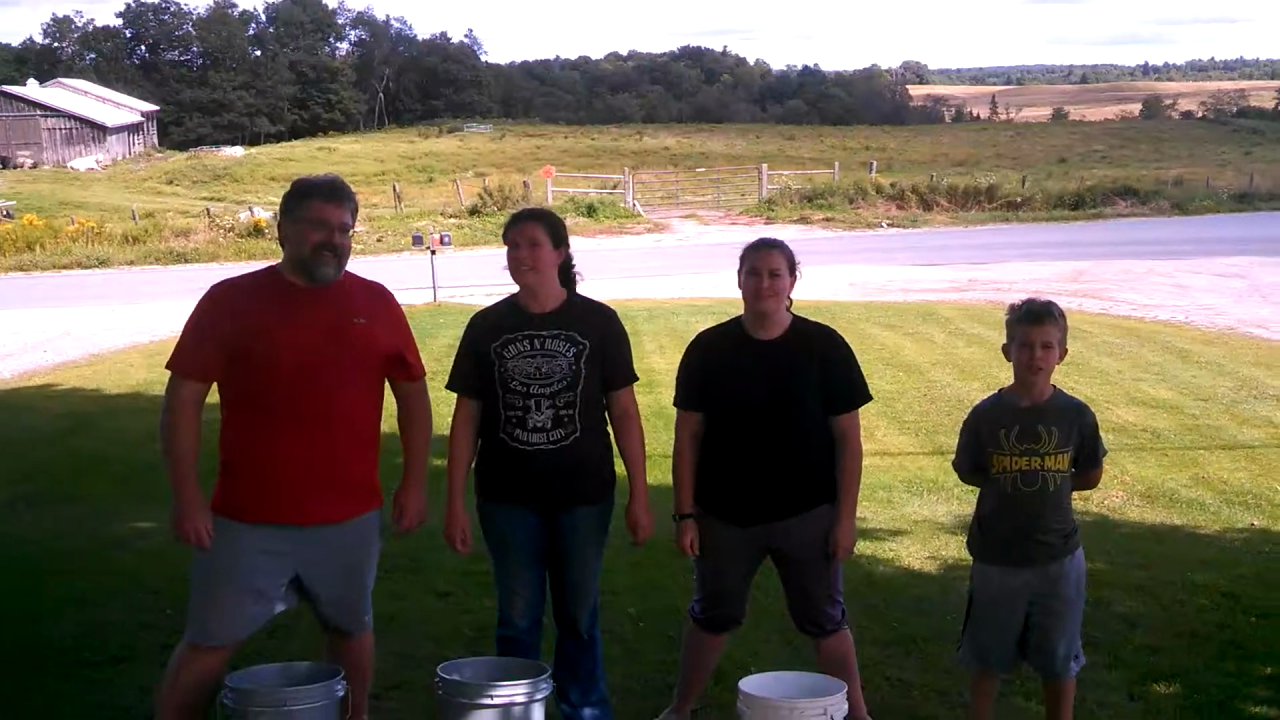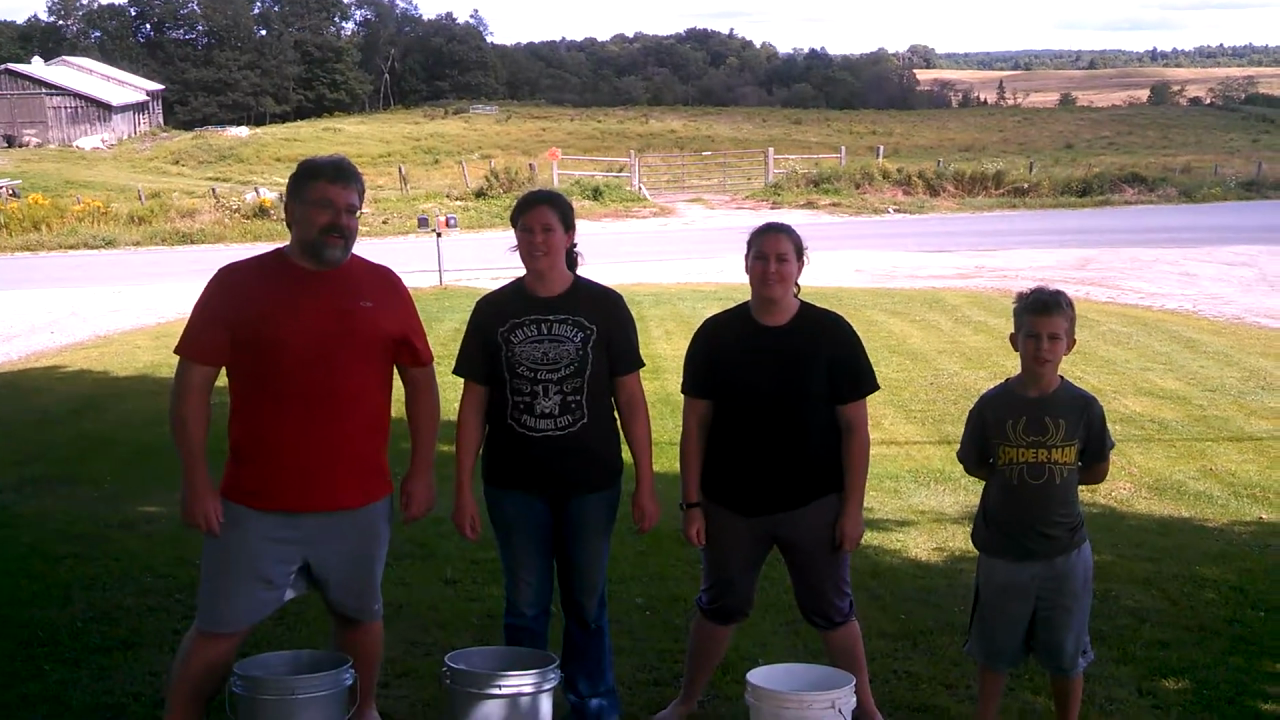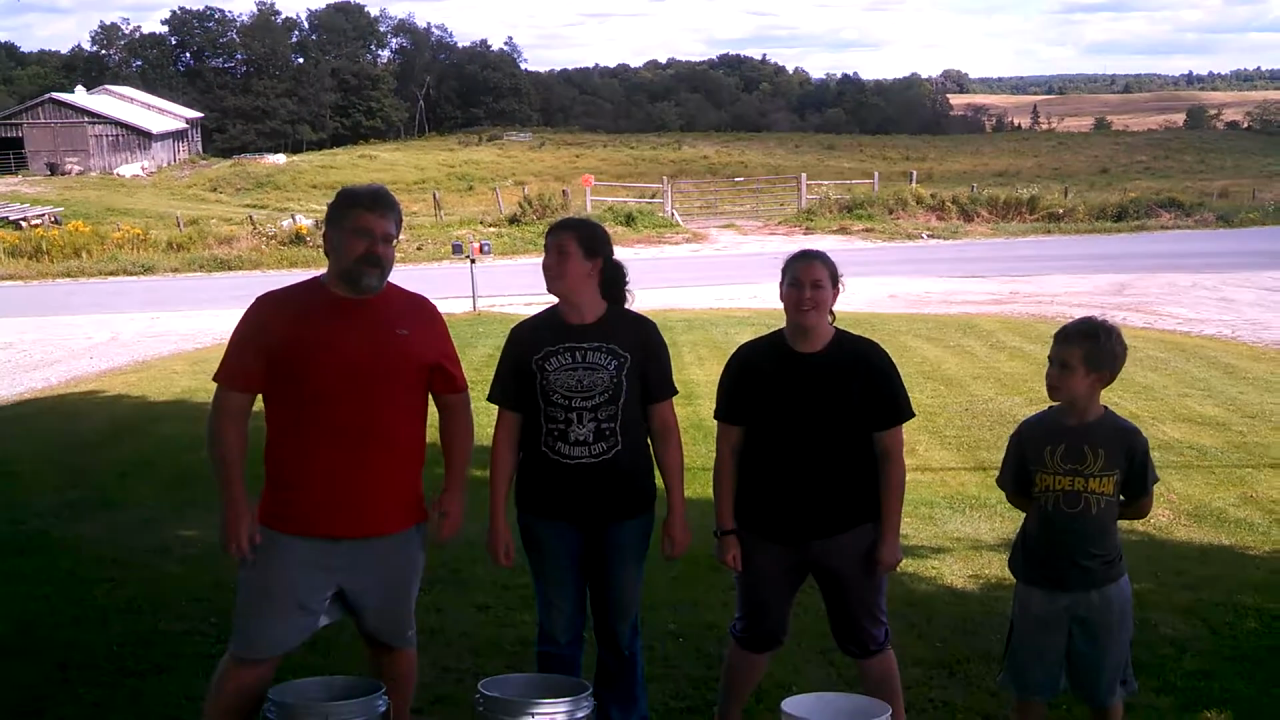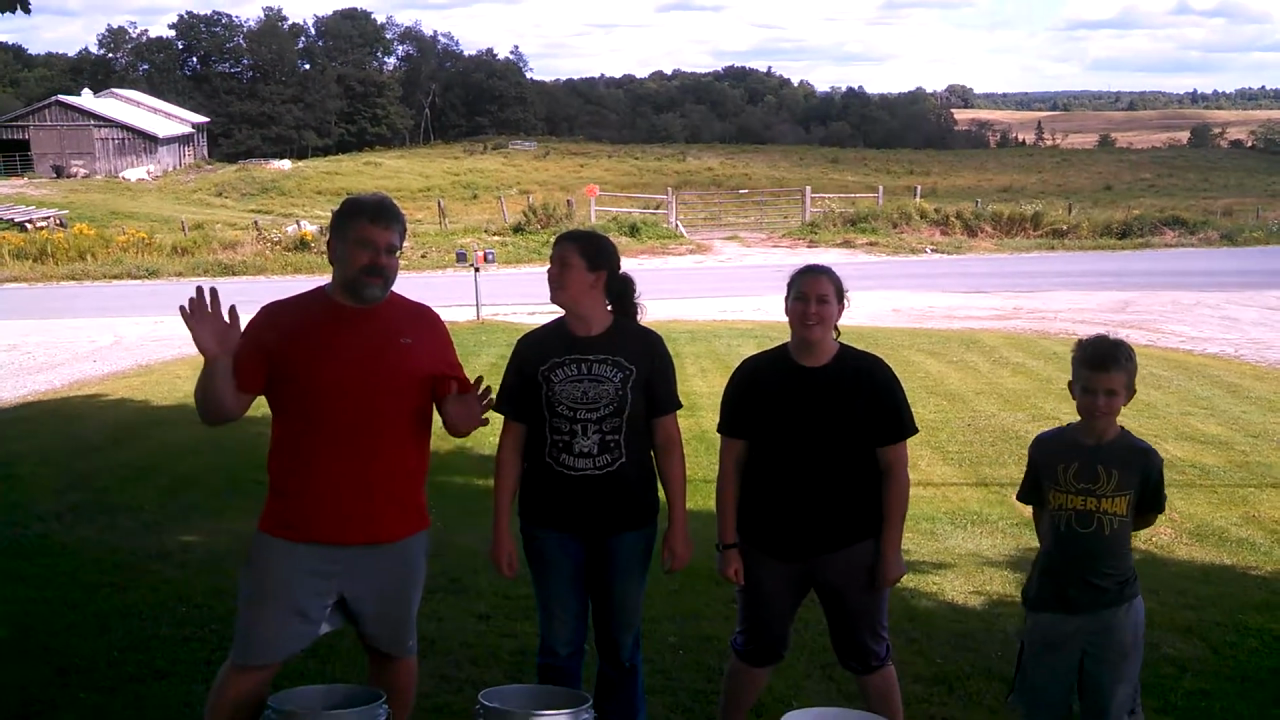
dt=0.5s
person 1, frame 1
left shoulder: (375, 302)
right shoulder: (230, 300)
left elbow: (412, 392)
right elbow: (184, 397)
left wrist: (414, 482)
right wrist: (186, 494)
left hip: (349, 516)
right hip: (247, 519)
left knee: (350, 627)
right knee: (209, 641)
person 1, frame 2
left shoulder: (383, 286)
right shoulder: (237, 283)
left elbow: (420, 377)
right elbow: (193, 382)
left wrist: (422, 468)
right wrist: (195, 480)
left hip: (359, 502)
right hip: (256, 505)
left knee: (359, 614)
right knee: (218, 628)
person 1, frame 3
left shoulder: (419, 315)
right shoulder: (274, 311)
left elbow: (454, 401)
right elbow: (230, 405)
left wrist: (455, 485)
right wrist: (233, 498)
left hip: (393, 527)
right hip: (293, 530)
left knee: (392, 640)
right knee: (253, 653)
person 1, frame 4
left shoulder: (422, 324)
right shoulder: (279, 320)
left elbow: (457, 403)
right elbow: (219, 411)
left wrist: (461, 416)
right wrist: (218, 362)
left hip: (395, 536)
right hip: (294, 537)
left knee: (393, 650)
right knee: (254, 660)
person 2, frame 1
left shoulder: (598, 322)
right shoulder: (486, 326)
left elbow: (624, 410)
right elbow: (467, 416)
left wrist: (639, 495)
right wrist: (455, 501)
left hip: (582, 494)
right hip: (507, 497)
left knee: (578, 615)
right knee: (518, 616)
person 2, frame 2
left shoulder: (605, 306)
right shoulder: (493, 310)
left elbow: (630, 396)
right elbow: (474, 401)
left wrist: (645, 483)
right wrist: (463, 488)
left hip: (590, 481)
right hip: (514, 483)
left knee: (586, 603)
right knee: (525, 605)
person 2, frame 3
left shoulder: (638, 333)
right shoulder: (527, 337)
left elbow: (662, 424)
right elbow: (508, 429)
left wrist: (677, 510)
right wrist: (497, 515)
left hip: (624, 510)
right hip: (547, 512)
left knee: (619, 630)
right knee: (558, 632)
person 2, frame 4
left shoulder: (644, 347)
right shoulder: (534, 348)
left elbow: (666, 438)
right elbow: (513, 440)
left wrist: (679, 523)
right wrist: (501, 526)
left hip: (626, 522)
right hip: (550, 522)
left knee: (620, 643)
right knee: (559, 643)
person 3, frame 1
left shoulder: (824, 346)
right shoulder: (709, 348)
left elbow: (847, 437)
right elbow: (688, 436)
left wrist: (846, 516)
right wrist: (685, 513)
left hip: (807, 512)
right hip: (725, 514)
left knee: (824, 620)
right knee: (712, 616)
person 3, frame 2
left shoulder: (832, 333)
right shoulder: (716, 334)
left elbow: (855, 425)
right elbow: (696, 423)
left wrist: (853, 507)
right wrist: (692, 502)
left hip: (814, 502)
right hip: (732, 502)
left knee: (833, 610)
right knee: (719, 606)
person 3, frame 3
left shoulder: (867, 360)
right shoulder: (750, 361)
left elbow: (890, 453)
right elbow: (729, 450)
left wrist: (889, 534)
right wrist: (727, 528)
left hip: (849, 531)
right hip: (766, 531)
left knee: (868, 640)
right knee: (753, 635)
person 3, frame 4
left shoulder: (871, 375)
right shoulder: (754, 375)
left elbow: (894, 468)
right elbow: (732, 464)
left wrist: (891, 549)
right wrist: (728, 542)
left hip: (852, 546)
right hip: (768, 546)
left knee: (868, 654)
right knee: (755, 649)
person 4, frame 1
left shoulder: (1076, 414)
right shoulder: (986, 414)
left elbow: (1091, 476)
right elbow: (969, 473)
left wrist: (1048, 488)
right wrist: (1009, 487)
left hip: (1058, 558)
right hip: (996, 557)
left knee: (1060, 660)
right knee: (988, 657)
person 4, frame 2
left shoulder: (1084, 407)
right shoulder: (992, 405)
left elbow: (1098, 471)
right elbow: (973, 465)
left wrist: (1055, 480)
right wrist: (1012, 480)
left hip: (1065, 551)
right hip: (1002, 551)
left knee: (1067, 655)
right knee: (994, 651)
person 4, frame 3
left shoulder: (1126, 438)
right shoulder: (1031, 432)
left elbow: (1141, 506)
left wrist: (1095, 513)
right wrist: (1056, 515)
left hip: (1102, 583)
right hip: (1038, 581)
left knee: (1105, 688)
right knee: (1030, 682)
person 4, frame 4
left shoulder: (1142, 458)
right shoulder: (1046, 447)
left elbow: (1147, 517)
left wrist: (1103, 531)
right wrist: (1060, 548)
left hip: (1116, 605)
right hip: (1051, 600)
